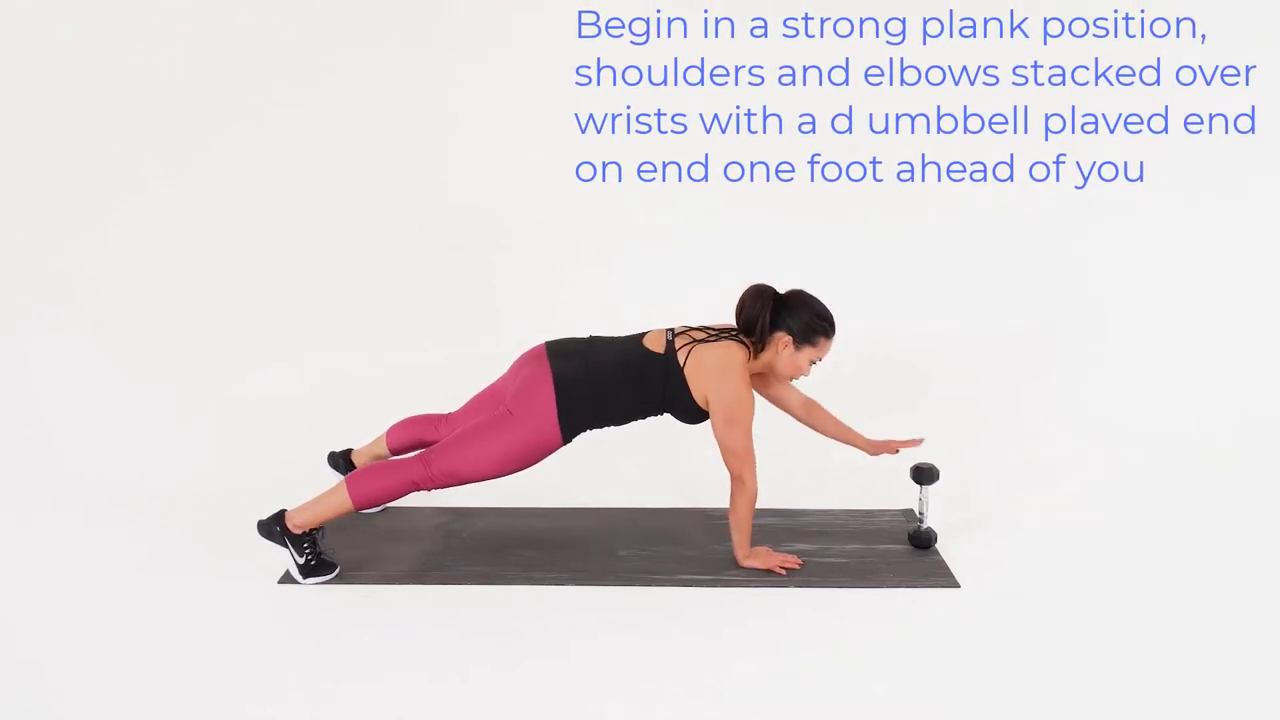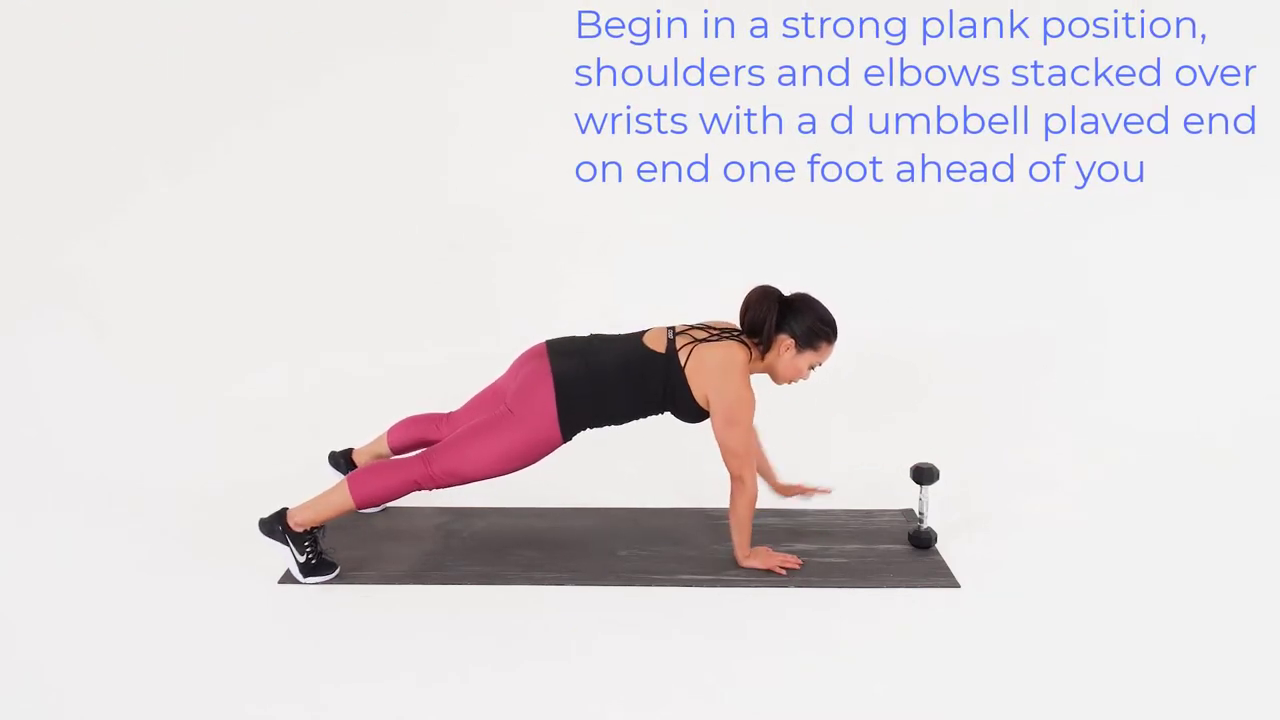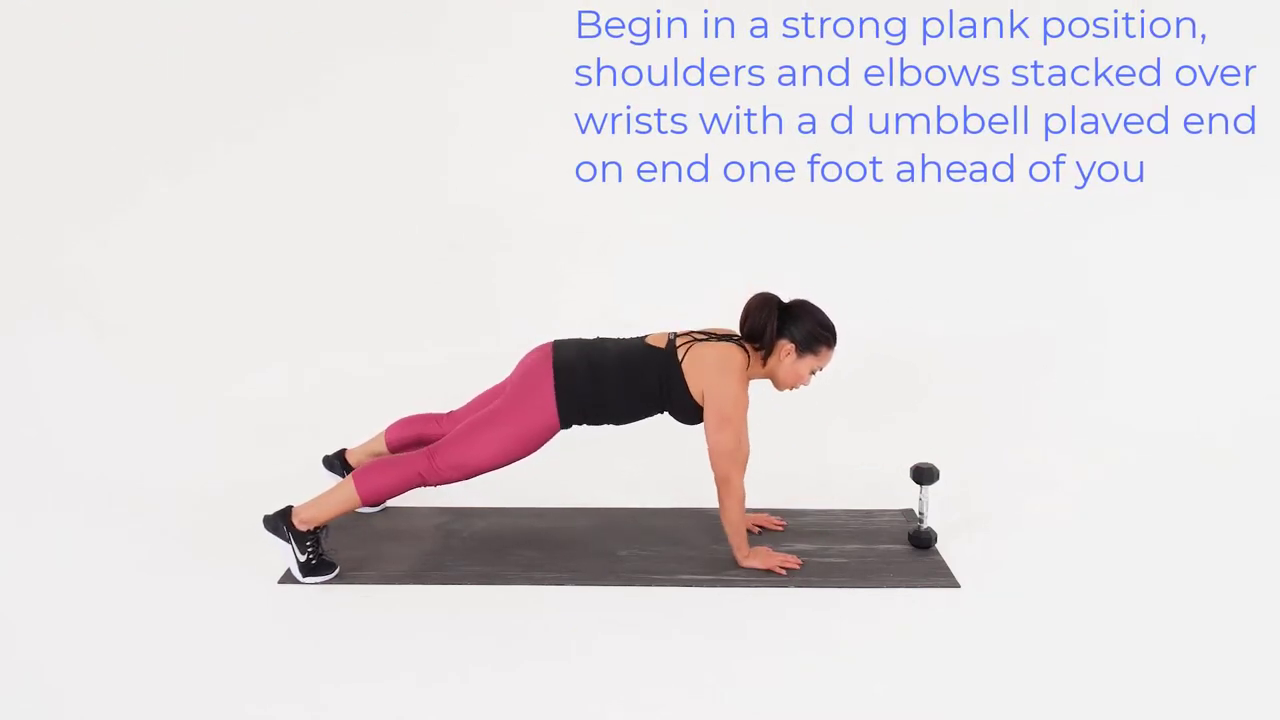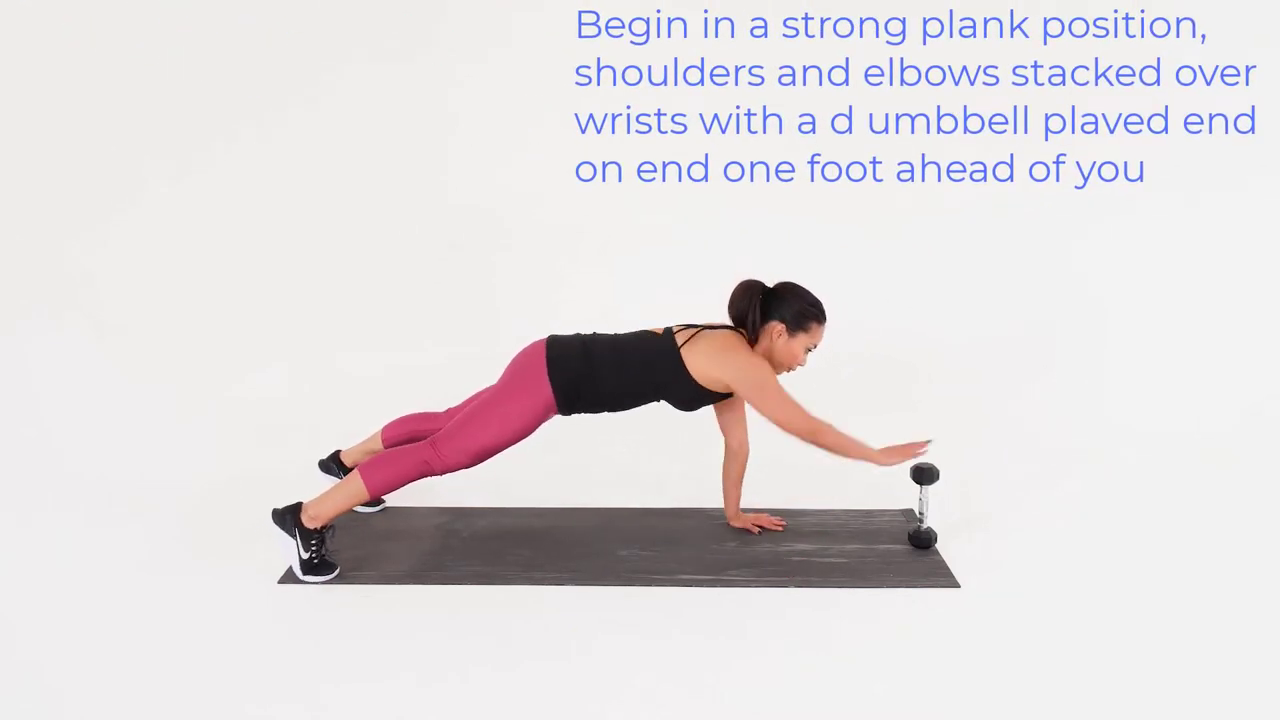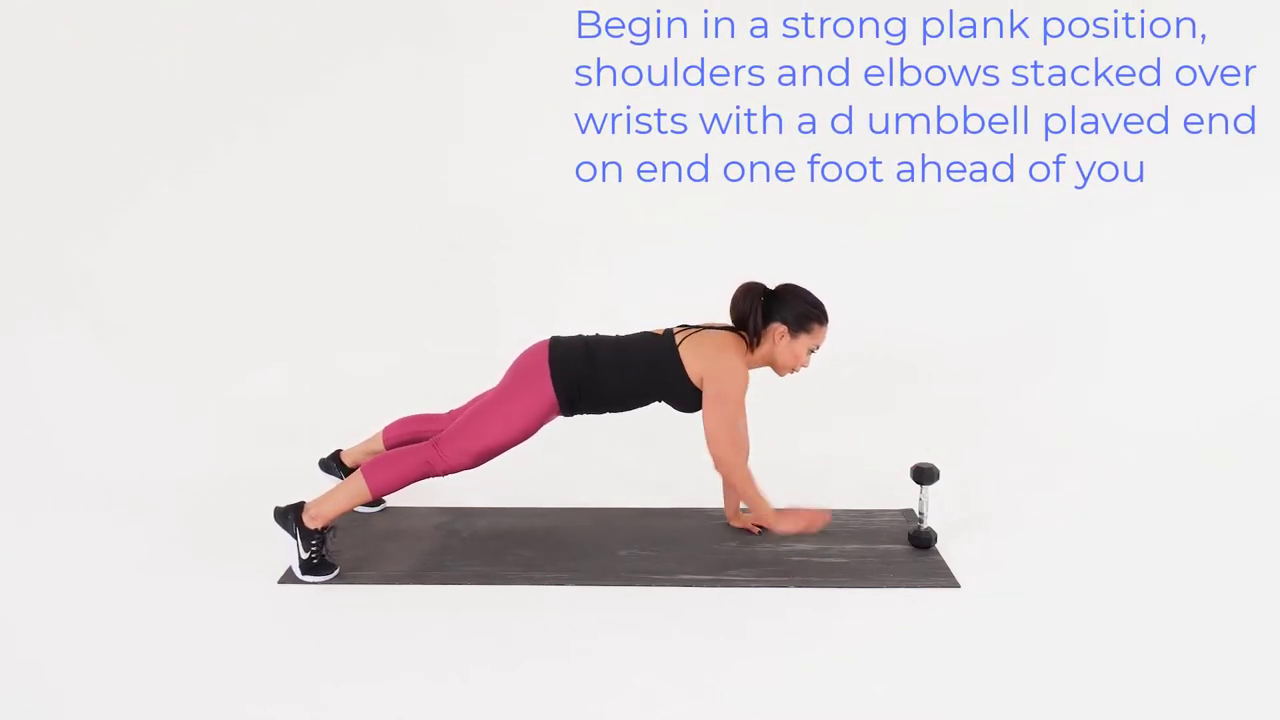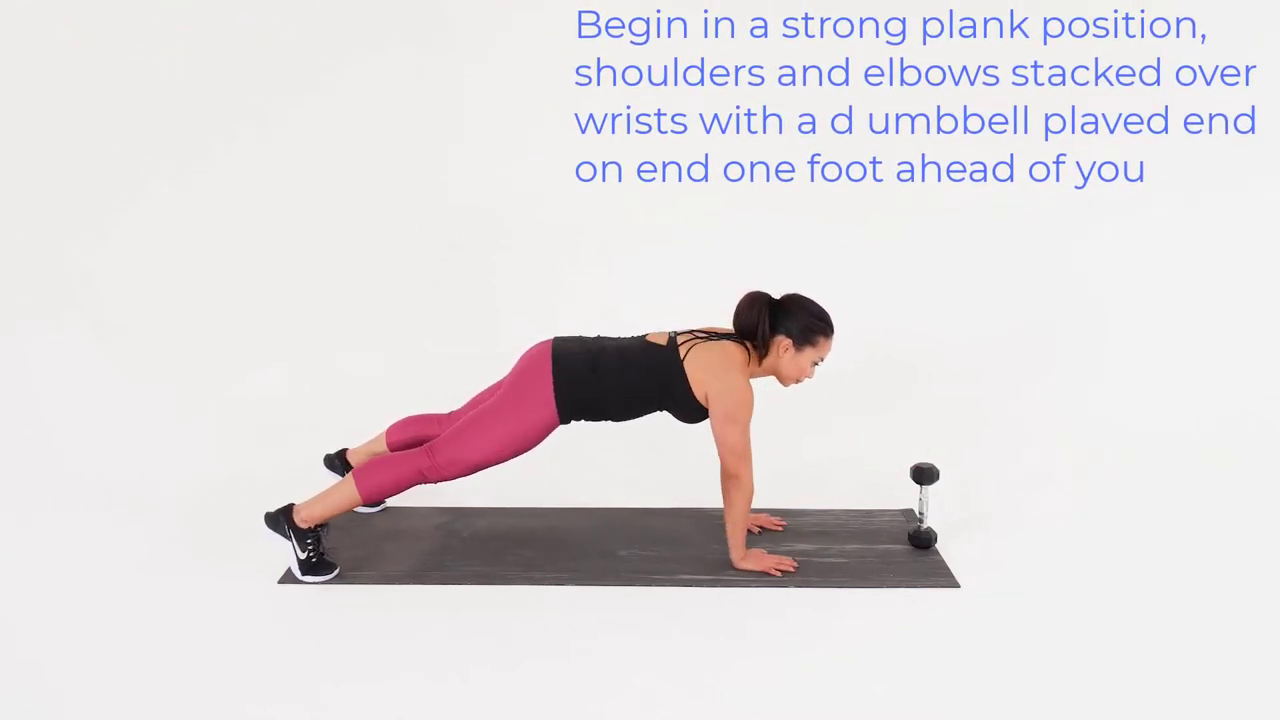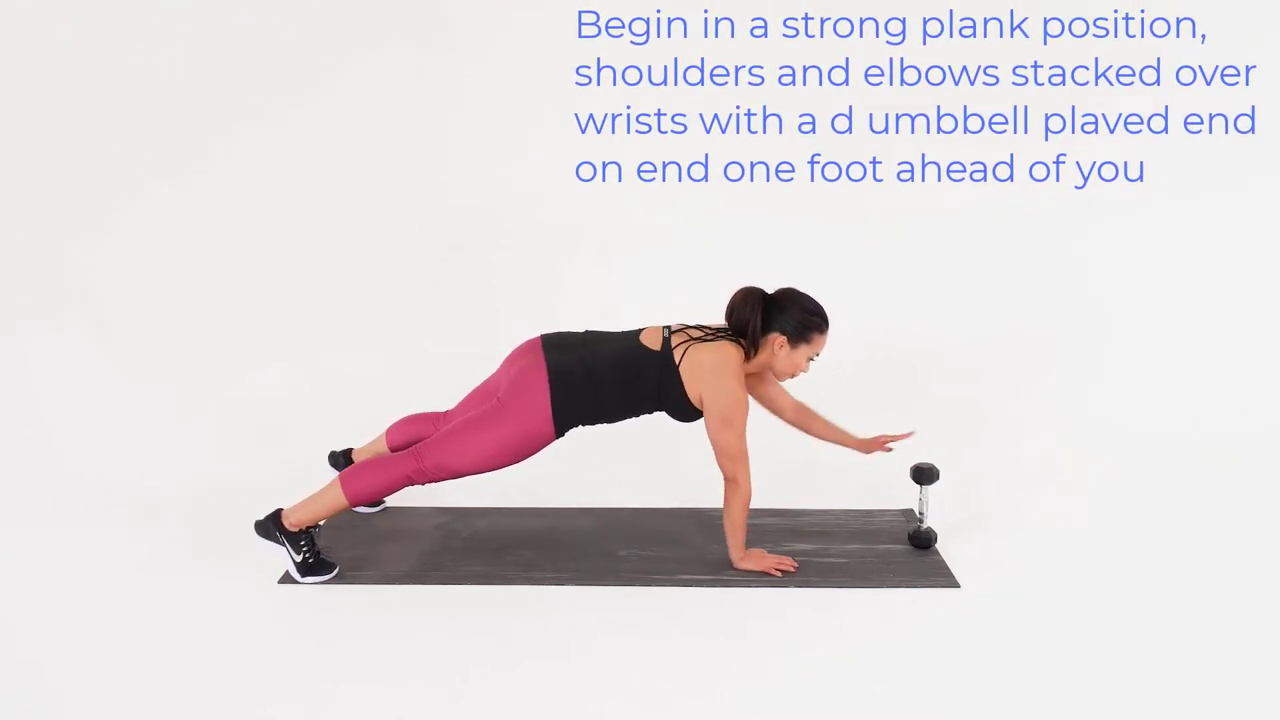
dt=0.4s
person 1, frame 1
left shoulder: (738, 345)
right shoulder: (732, 379)
left elbow: (797, 402)
right elbow: (743, 477)
left wrist: (871, 443)
right wrist: (745, 552)
left hip: (547, 366)
right hip: (554, 406)
left knee: (450, 428)
right knee: (435, 466)
left ankle: (356, 458)
right ankle: (293, 524)
person 1, frame 2
left shoulder: (727, 341)
right shoulder: (733, 378)
left elbow: (741, 432)
right elbow: (741, 476)
left wrist: (780, 484)
right wrist: (745, 551)
left hip: (546, 366)
right hip: (552, 405)
left knee: (452, 427)
right knee: (436, 467)
left ankle: (355, 458)
right ankle: (294, 522)
person 1, frame 3
left shoulder: (734, 350)
right shoulder: (729, 374)
left elbow: (735, 446)
right elbow: (727, 473)
left wrist: (738, 511)
right wrist: (744, 552)
left hip: (554, 370)
right hip: (553, 391)
left knee: (450, 426)
right knee: (439, 462)
left ankle: (349, 459)
right ankle: (299, 520)
person 1, frame 4
left shoulder: (730, 352)
right shoulder: (737, 359)
left elbow: (736, 439)
right elbow: (804, 427)
left wrist: (733, 511)
right wrist: (878, 454)
left hip: (558, 373)
right hip: (550, 374)
left knee: (444, 425)
right knee: (438, 453)
left ankle: (346, 459)
right ankle: (307, 518)
person 1, frame 5
left shoulder: (730, 345)
right shoulder: (729, 362)
left elbow: (735, 441)
right elbow: (727, 459)
left wrist: (740, 509)
right wrist: (770, 517)
left hip: (557, 369)
right hip: (551, 376)
left knee: (449, 426)
right knee: (445, 453)
left ankle: (346, 460)
right ankle: (309, 517)
person 1, frame 6
left shoulder: (730, 347)
right shoulder: (734, 379)
left elbow: (730, 451)
right elbow: (737, 473)
left wrist: (738, 513)
right wrist: (740, 552)
left hip: (554, 362)
right hip: (554, 391)
left knee: (452, 426)
right knee: (440, 458)
left ankle: (352, 459)
right ankle: (299, 517)
person 1, frame 7
left shoulder: (733, 346)
right shoulder: (726, 379)
left elbow: (788, 406)
right elbow: (736, 478)
left wrist: (859, 442)
right wrist: (739, 553)
left hip: (541, 360)
right hip: (545, 401)
left knee: (444, 426)
right knee: (428, 461)
left ankle: (355, 459)
right ankle: (290, 521)
